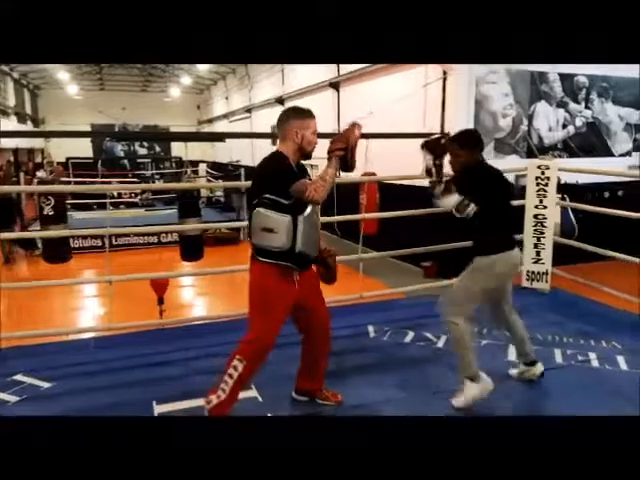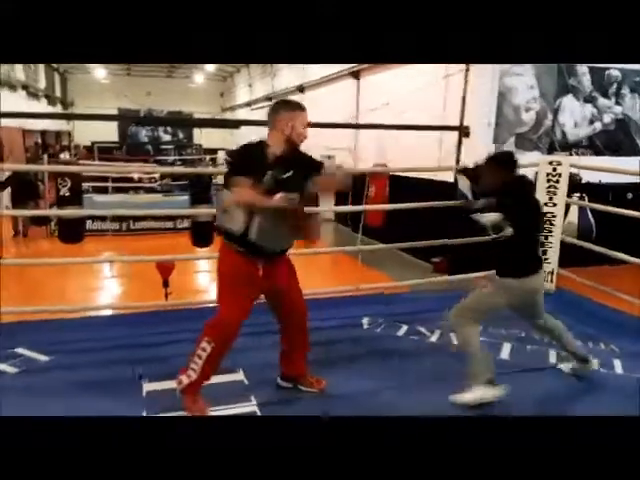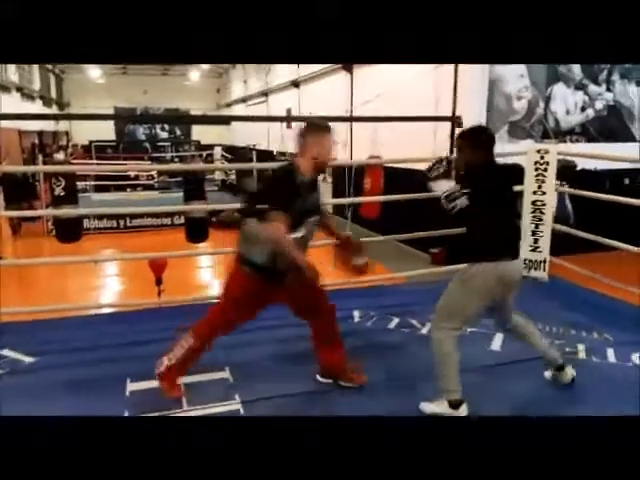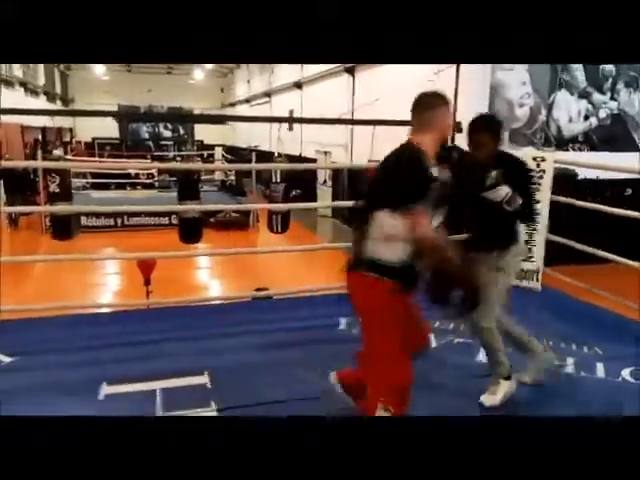
dt=0.5s
person 1, frame 1
left shoulder: (295, 168)
right shoulder: (273, 167)
right elbow: (316, 194)
left wrist: (320, 248)
right wrist: (335, 159)
left hip: (300, 268)
right hip: (272, 271)
left knee: (319, 327)
right knee: (260, 340)
left ankle: (309, 387)
right ankle: (217, 405)
person 1, frame 2
left shoulder: (300, 161)
right shoulder: (250, 154)
left elbow: (334, 180)
right elbow: (240, 197)
left wrist: (330, 181)
right wrist: (285, 205)
left hip: (276, 257)
right hip: (241, 256)
left knee: (295, 315)
right knee: (227, 322)
left ankle: (292, 374)
right ankle: (190, 386)
person 1, frame 3
left shoulder: (310, 182)
right shoulder: (281, 182)
left elbow: (316, 213)
right elbow: (275, 231)
left wrist: (339, 236)
right wrist: (303, 264)
left hip: (287, 269)
right hip: (256, 271)
left knee: (323, 312)
right knee: (216, 324)
left ankle: (334, 368)
right ankle: (169, 370)
person 1, frame 4
left shoulder: (407, 163)
right shoulder: (412, 166)
right elbow: (419, 229)
left wrist: (437, 255)
right wrist: (451, 260)
left hip: (385, 275)
right hip: (378, 280)
left knee: (415, 338)
right knee: (392, 375)
left ankle: (352, 380)
person 2, frame 1
left shoulder: (487, 178)
right shoulder: (480, 176)
left elbow: (475, 214)
left wrist: (446, 193)
left hip: (493, 258)
right hip: (505, 254)
left knee: (451, 309)
right knee: (503, 311)
left ankle: (474, 379)
right ankle: (530, 364)
person 2, frame 2
left shoulder: (519, 201)
right shoulder: (515, 194)
left elbow: (515, 238)
left wrist: (490, 209)
right wrist: (475, 183)
left hip: (514, 279)
right hip: (531, 275)
left knee: (460, 318)
right knee: (540, 319)
left ankle: (485, 383)
right ankle: (582, 360)
person 2, frame 3
left shoulder: (485, 179)
right shoulder: (498, 177)
left elbow: (467, 213)
right wrist: (460, 182)
left hip: (487, 267)
right hip: (510, 264)
left knee: (443, 327)
right knee: (507, 319)
left ankle: (454, 402)
right ankle: (559, 365)
person 2, frame 4
left shoulder: (514, 168)
right shoulder: (467, 167)
left elbow: (527, 215)
left wrist: (503, 192)
left hip: (501, 253)
right hip: (478, 250)
left knee: (482, 319)
right knee: (488, 316)
left ankle: (503, 378)
right ankle: (537, 353)
